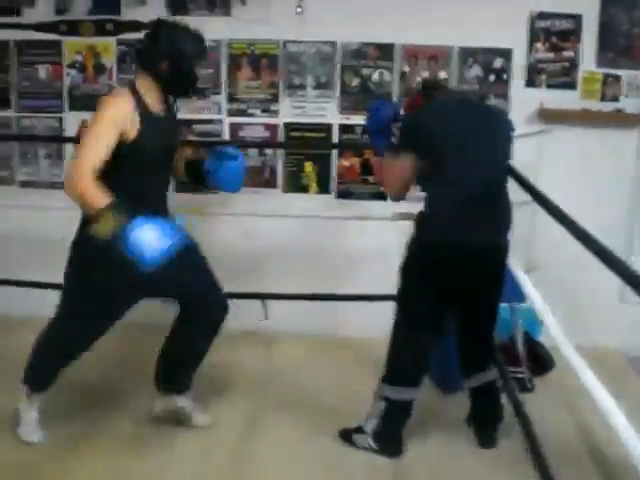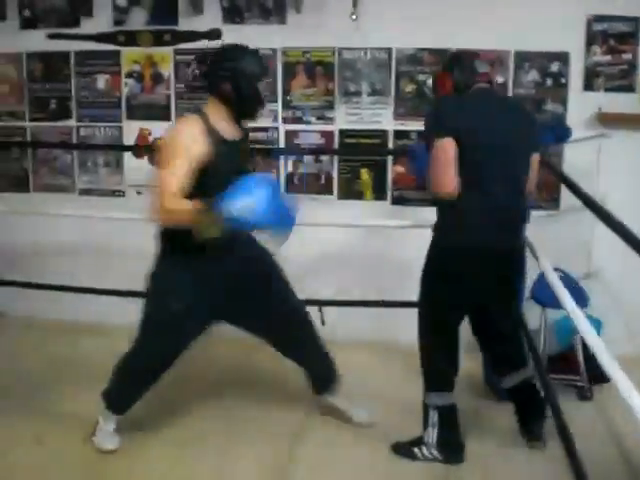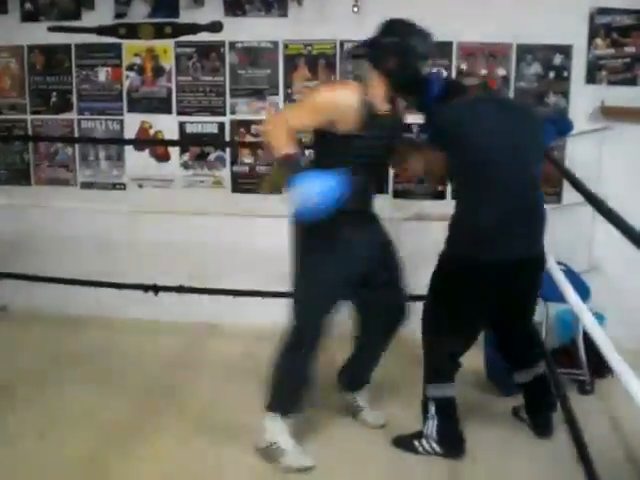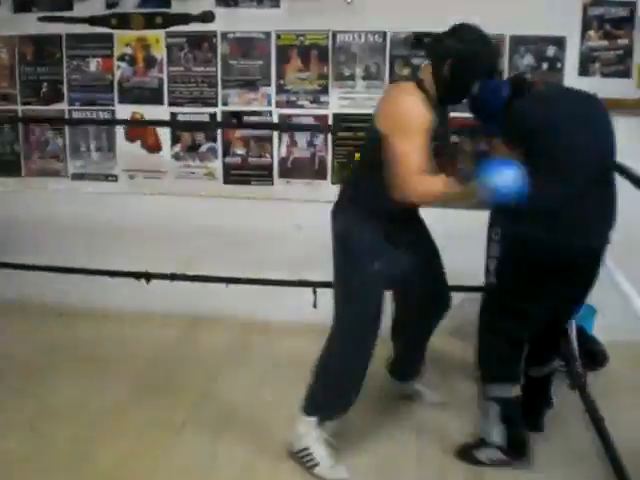
dt=0.4s
person 1, frame 1
left shoulder: (165, 106)
right shoulder: (119, 107)
right elbow: (78, 178)
left wrist: (198, 170)
right wrist: (113, 221)
left hip: (155, 230)
right hip: (110, 239)
left knee: (209, 306)
right knee: (75, 327)
left ankle: (172, 395)
right ankle: (30, 399)
person 1, frame 2
left shoulder: (237, 131)
right shoulder: (190, 133)
right elbow: (165, 210)
right wrist: (209, 212)
left hip: (236, 251)
right hip: (186, 262)
left knee: (293, 323)
right knee: (155, 348)
left ankle: (328, 393)
right ankle: (111, 414)
person 1, frame 3
left shoulder: (392, 107)
right shoulder: (343, 98)
right elbow: (276, 126)
right wrist: (291, 168)
left hip: (361, 224)
right hip: (326, 231)
left knee: (388, 310)
right knee: (309, 324)
left ankle: (353, 391)
right ankle: (275, 426)
person 1, frame 4
left shoulder: (427, 99)
right shoulder: (409, 102)
right elbow: (411, 185)
right wrist: (469, 187)
left hip: (400, 222)
right hip: (364, 223)
left knee: (431, 299)
right knee: (356, 325)
left ankle: (404, 377)
right ankle: (309, 431)
person 2, frame 1
left shoulder: (421, 118)
right shoulder: (498, 120)
left elbow: (395, 188)
left wrist: (383, 147)
left hip: (441, 241)
right hip: (491, 243)
left knee: (413, 335)
right knee: (478, 333)
left ankle: (384, 431)
right ankle: (487, 421)
person 2, frame 2
left shoulder: (448, 111)
right shoulder: (523, 117)
left elbow: (445, 186)
right elbow: (528, 184)
left wrist: (426, 169)
left hip: (459, 246)
right hip: (509, 246)
left knee: (439, 340)
right knee: (502, 333)
left ankle: (442, 440)
right ankle: (532, 419)
person 2, frame 3
left shoulder: (449, 115)
right shoulder: (529, 118)
left elbow: (436, 165)
left hip: (474, 251)
right hip: (527, 250)
left knee: (443, 335)
right knee: (518, 328)
left ankle: (441, 434)
right ankle: (541, 412)
person 2, frame 4
left shoulder: (522, 112)
right shoulder: (594, 107)
left wrist: (493, 127)
left hip: (541, 238)
right hip: (590, 240)
left knee: (501, 325)
right knee: (549, 324)
left ankle: (504, 439)
right ankle: (533, 408)
